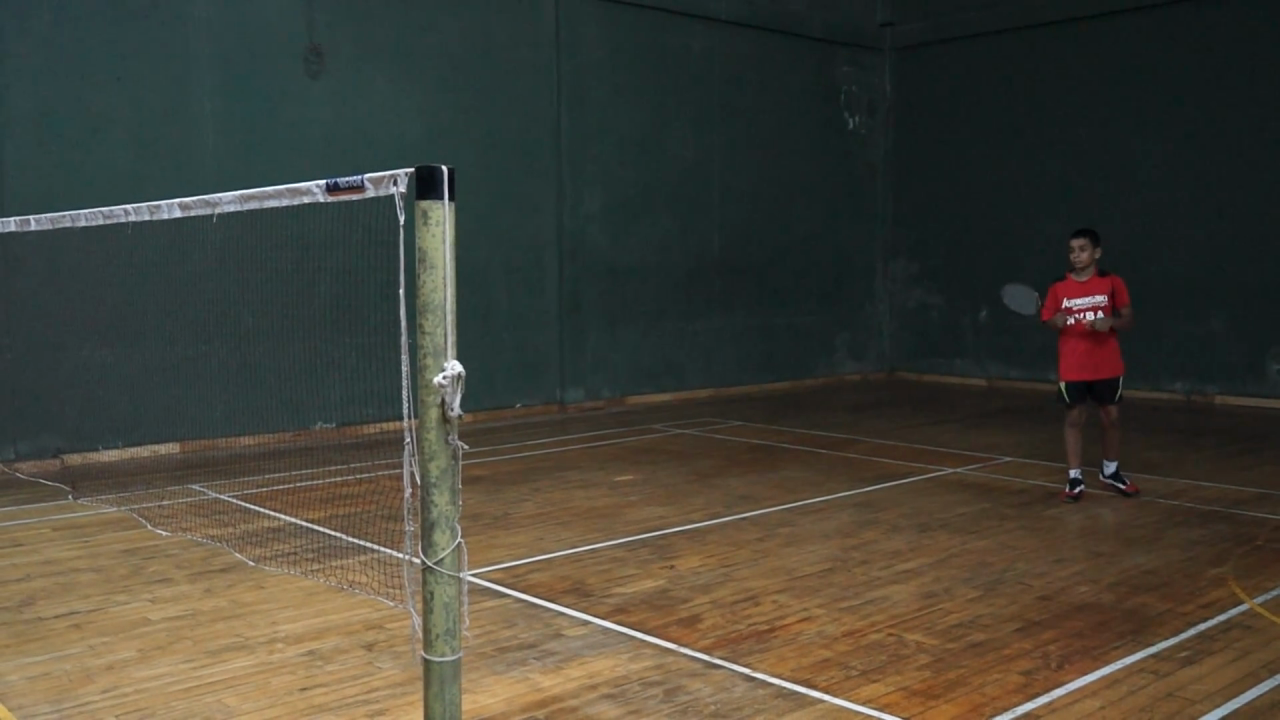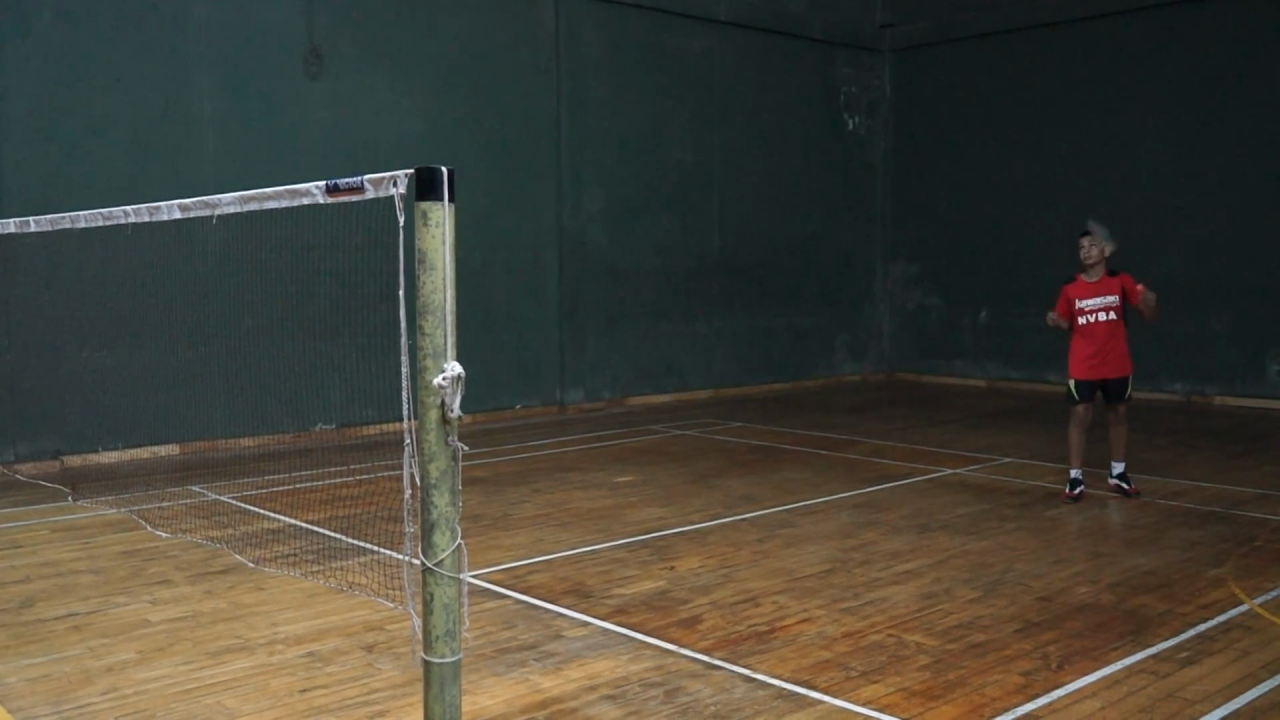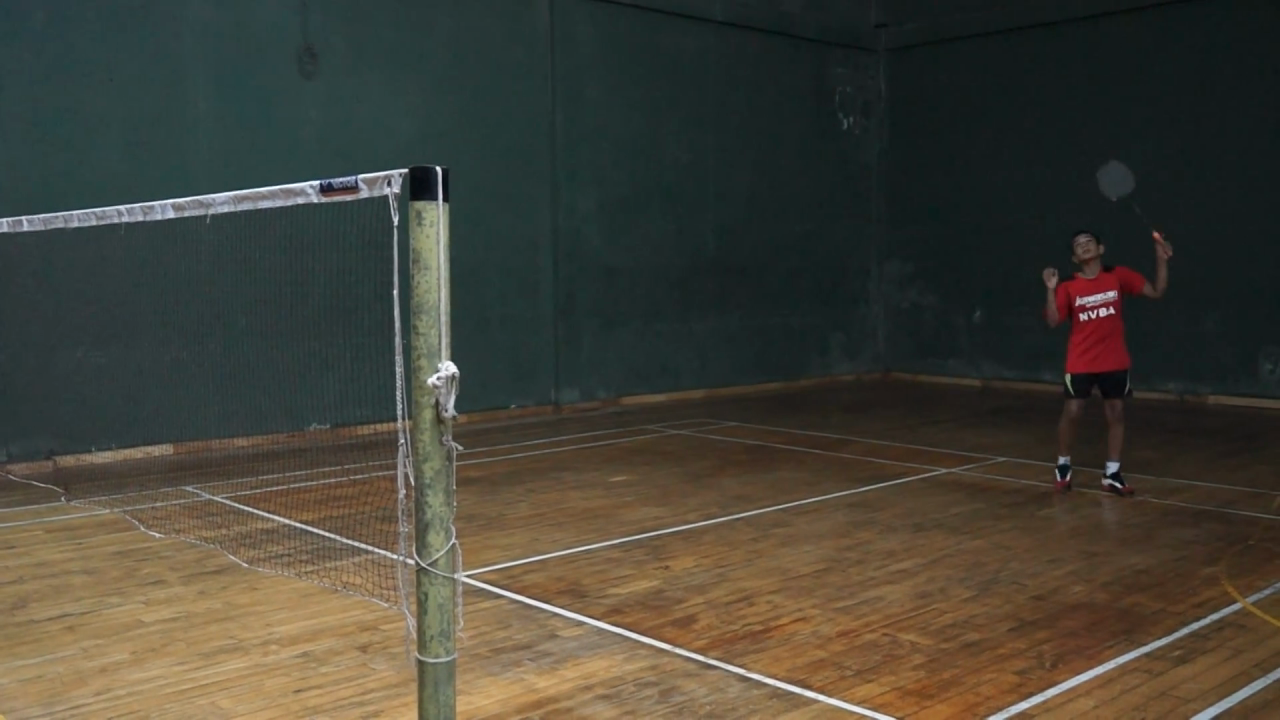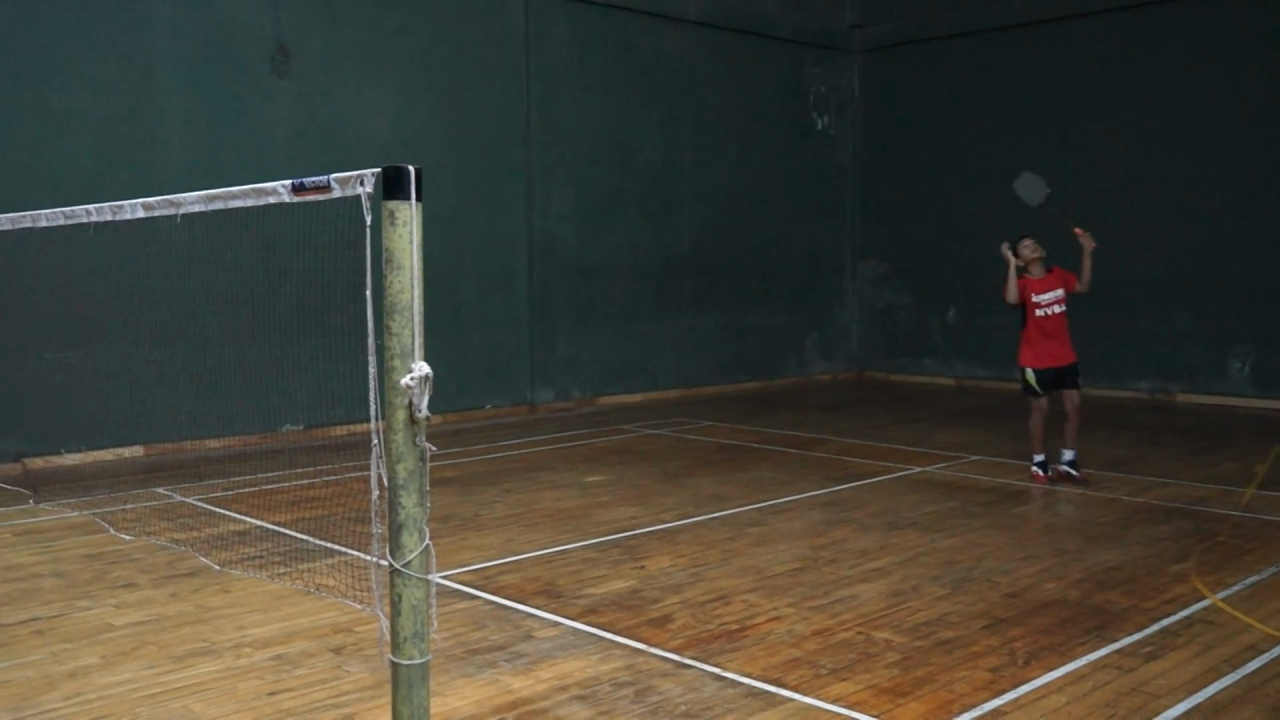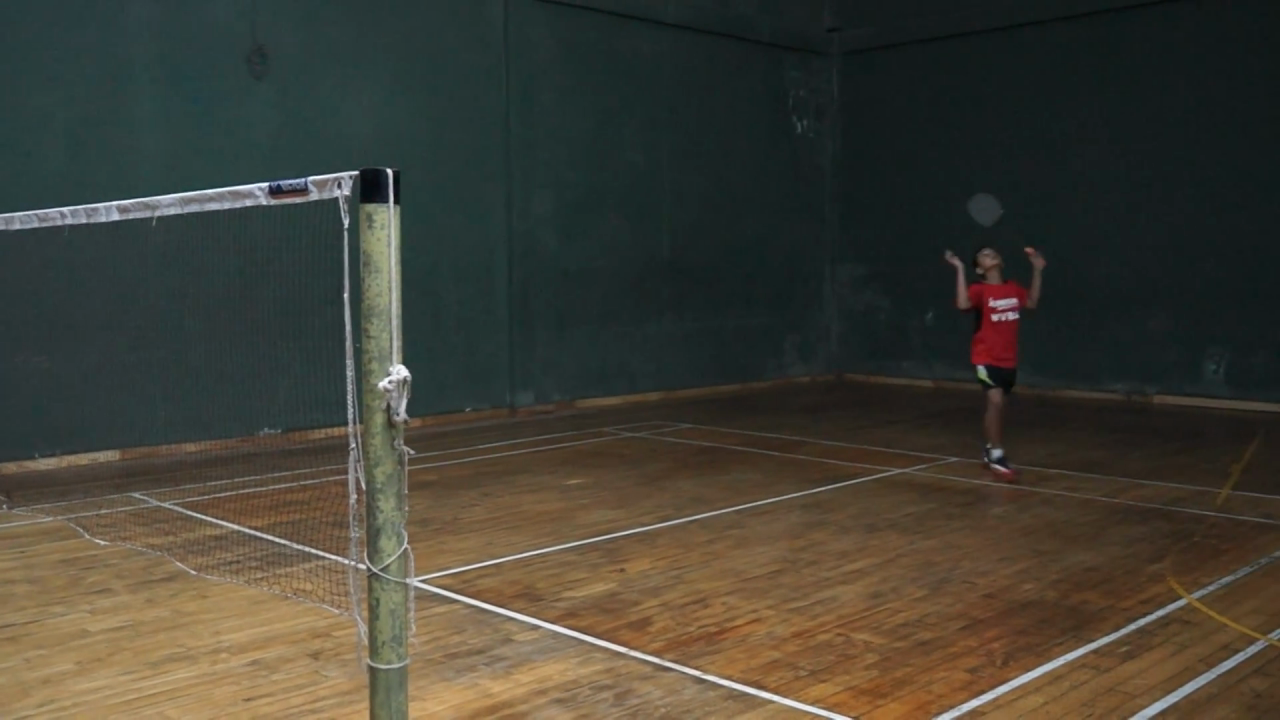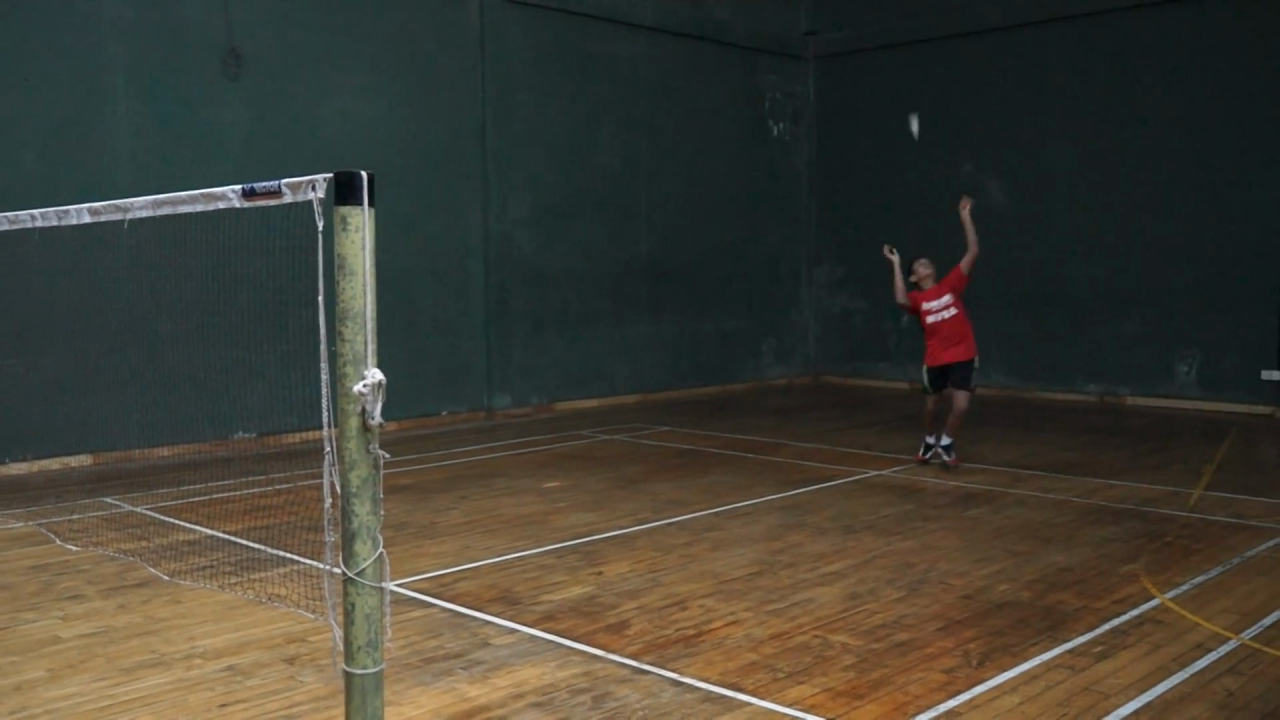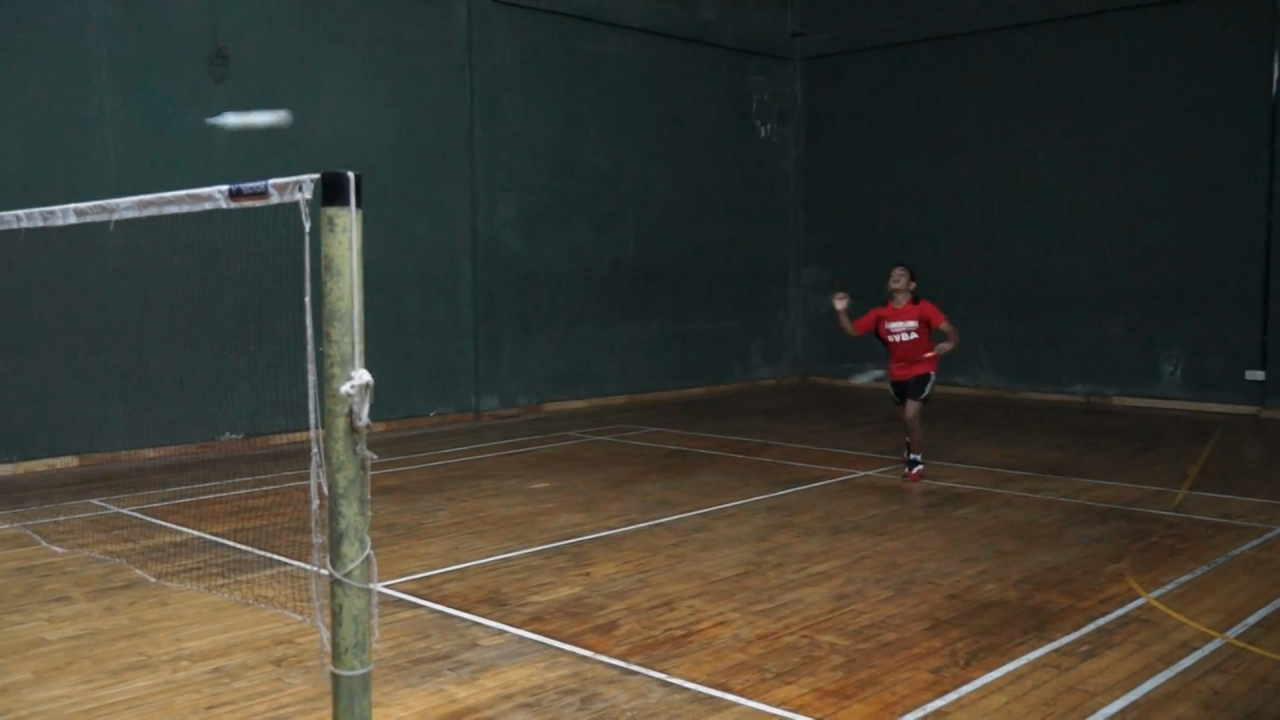
dt=0.3s
person 1, frame 1
left shoulder: (1112, 282)
right shoulder: (1059, 287)
left elbow: (1127, 319)
right elbow: (1048, 320)
left wrist: (1111, 322)
right wrist: (1056, 321)
left hip: (1107, 365)
right hip: (1072, 367)
left knee: (1111, 417)
right knee: (1074, 418)
left ankle: (1111, 471)
right ankle: (1075, 478)
person 1, frame 2
left shoulder: (1122, 281)
right shoulder: (1070, 288)
left elbow: (1148, 314)
right elbow: (1065, 323)
left wrist: (1149, 304)
right wrist: (1056, 321)
left hip: (1117, 365)
right hip: (1082, 366)
left knee: (1118, 416)
right knee: (1079, 417)
left ankle: (1117, 473)
right ankle: (1075, 478)
person 1, frame 3
left shoulder: (1119, 275)
right shoulder: (1068, 286)
left elbow: (1156, 292)
right elbow: (1053, 321)
left wrist: (1161, 260)
right wrist: (1051, 289)
left hip: (1115, 361)
right hip: (1080, 362)
left knee: (1115, 414)
right knee: (1072, 412)
left ankle: (1112, 474)
right ankle: (1063, 464)
person 1, frame 4
left shoulder: (1058, 275)
right shoulder: (1022, 282)
left elbow: (1083, 286)
right elbow: (1012, 299)
left wrist: (1087, 252)
right wrist: (1010, 264)
left hip: (1065, 356)
right hip: (1035, 358)
left knee: (1073, 405)
right knee: (1040, 408)
left ankle: (1068, 461)
right ankle: (1038, 462)
person 1, frame 5
left shoulder: (1013, 288)
right shoulder: (979, 290)
left elbow: (1031, 304)
right elbow: (962, 304)
left wrist: (1038, 271)
right wrist: (960, 271)
left hip: (1009, 359)
right hip: (987, 358)
left knee: (1000, 403)
right knee: (995, 401)
left ankle: (997, 452)
right ankle: (995, 455)
person 1, frame 6
left shoulder: (952, 284)
right shoulder: (916, 299)
left elbow: (973, 251)
right elbow: (900, 300)
left wrist: (965, 216)
right wrist: (897, 264)
left hip: (962, 356)
right hip: (935, 360)
left knee: (960, 405)
right knee: (931, 407)
left ankle: (946, 442)
right ankle: (929, 441)
person 1, frame 7
left shoulder: (924, 308)
right shoulder: (880, 313)
left elbow: (952, 333)
right elbow: (853, 330)
left wrist: (948, 344)
right wrist: (842, 312)
left hip: (922, 369)
right hip: (898, 371)
left knee: (911, 414)
right knee: (904, 415)
left ankle: (916, 459)
right ankle: (912, 443)
